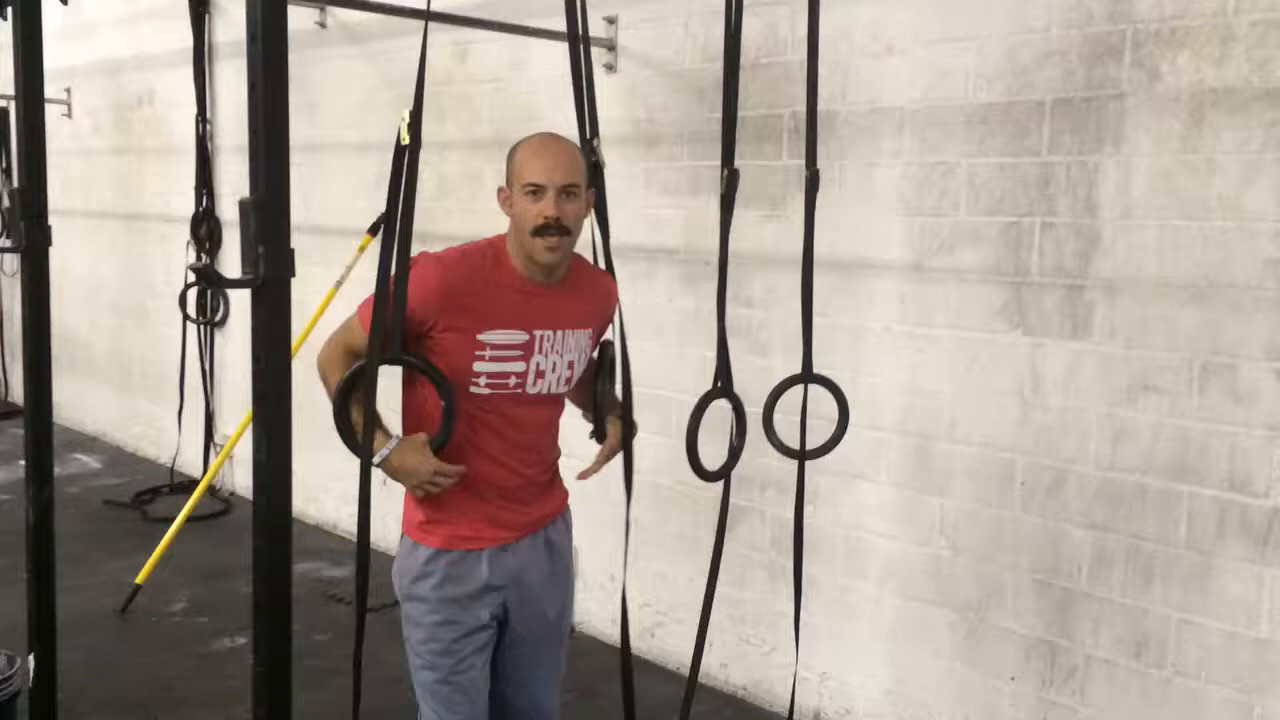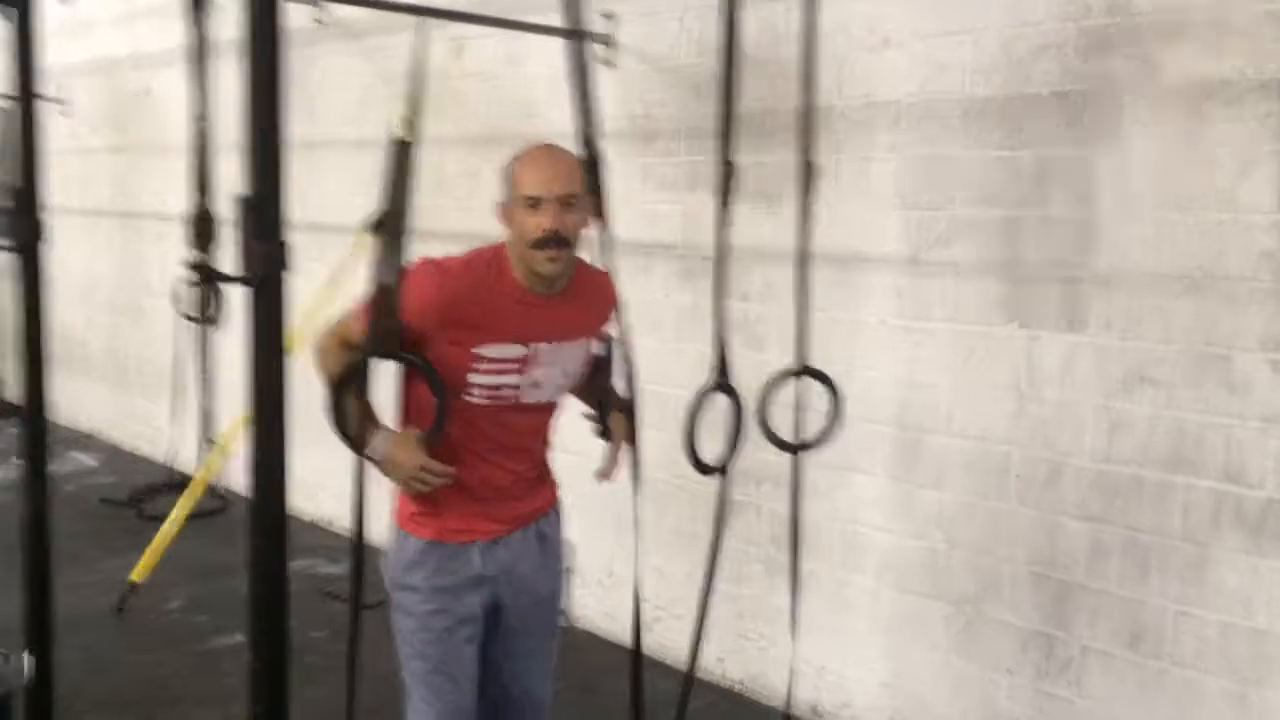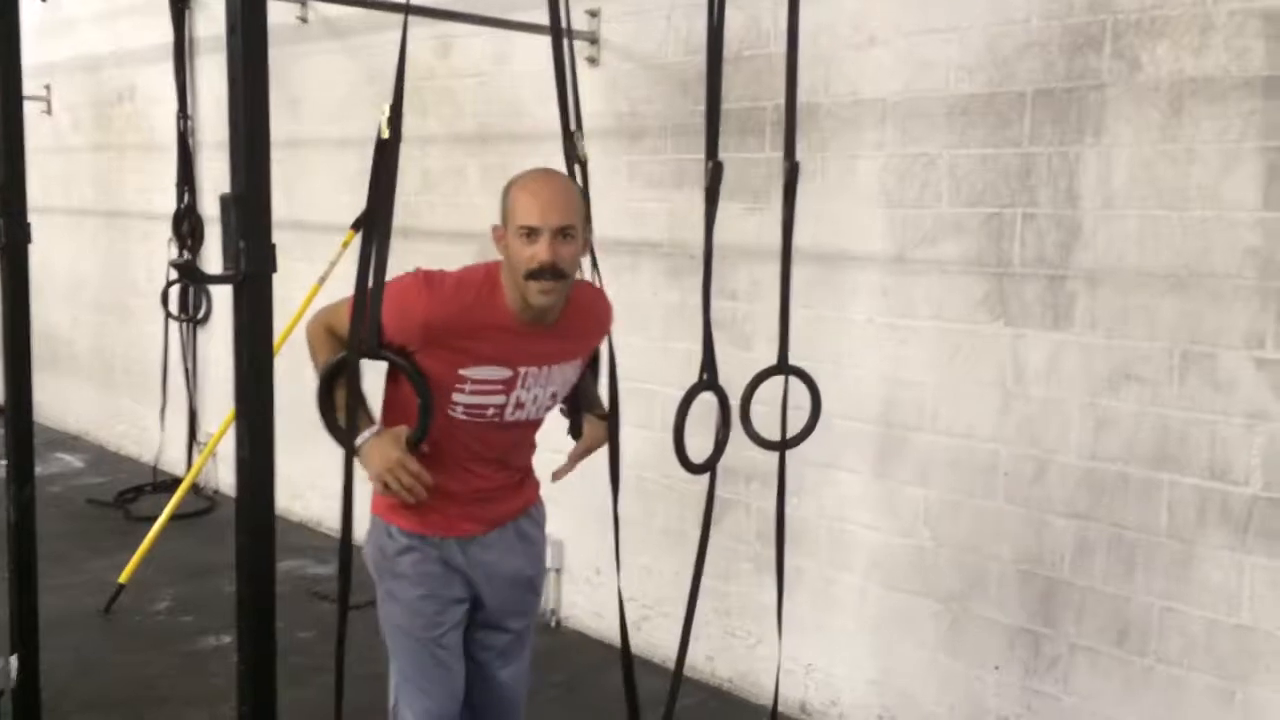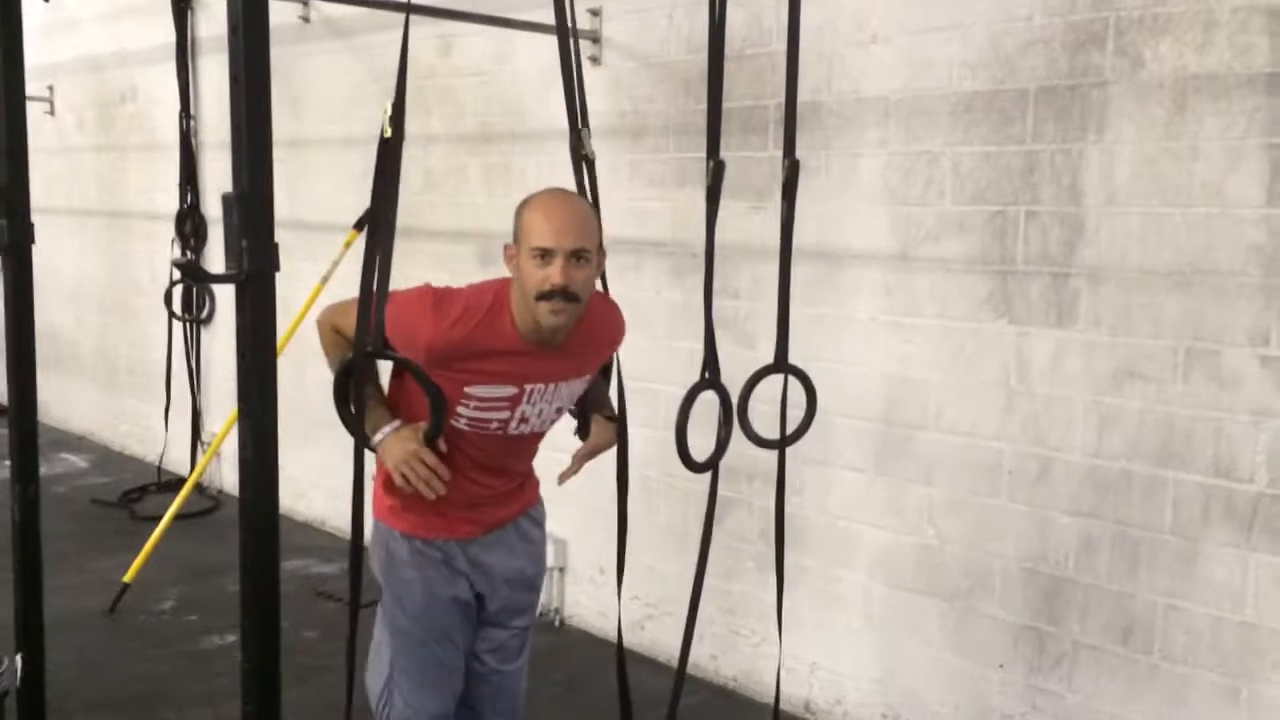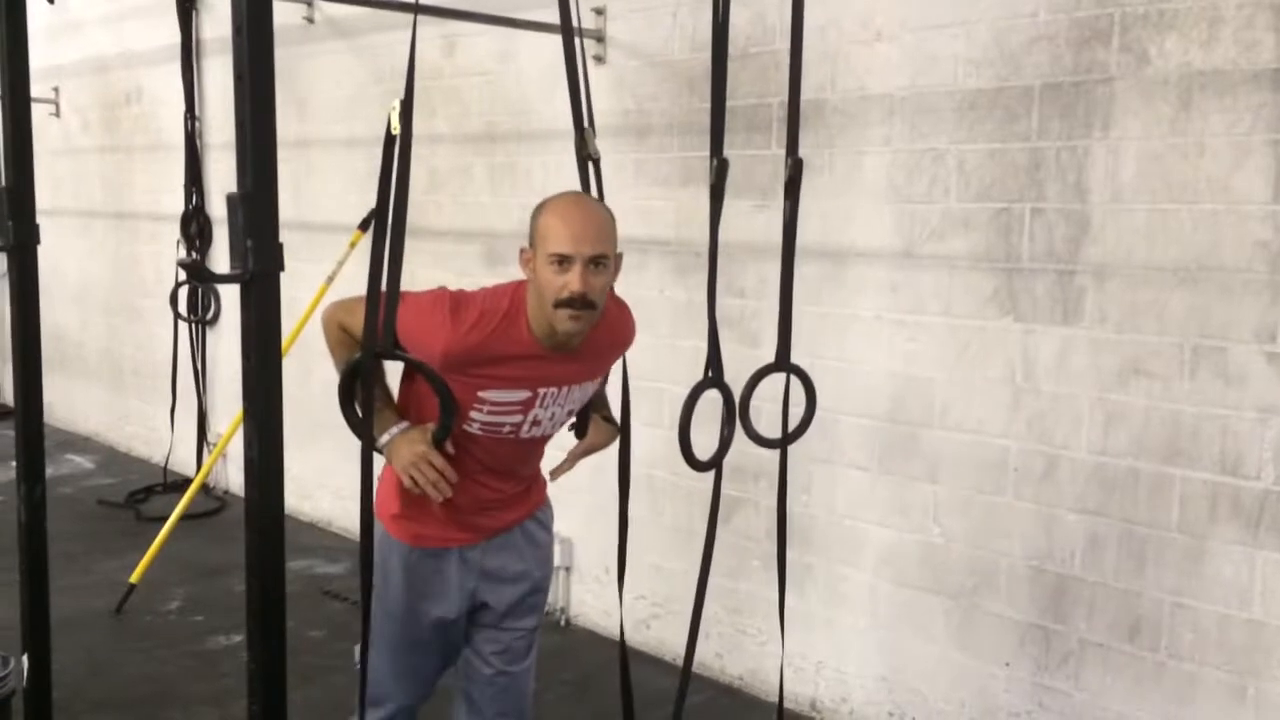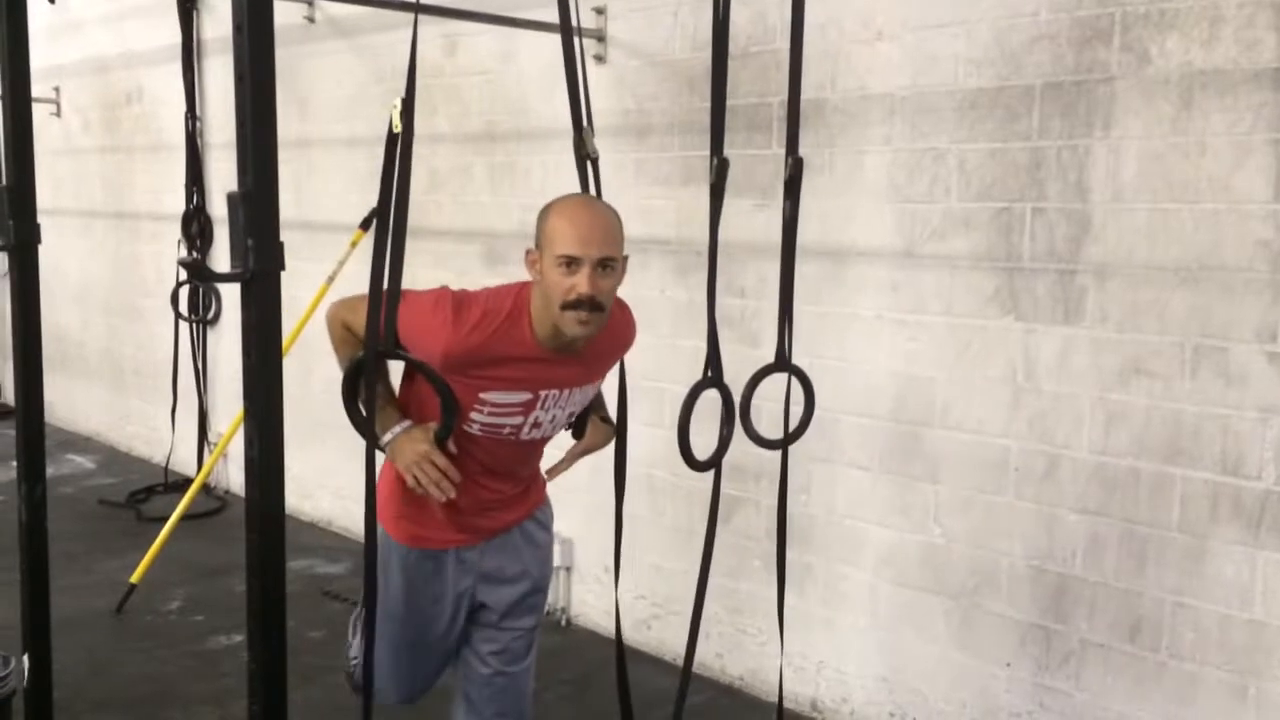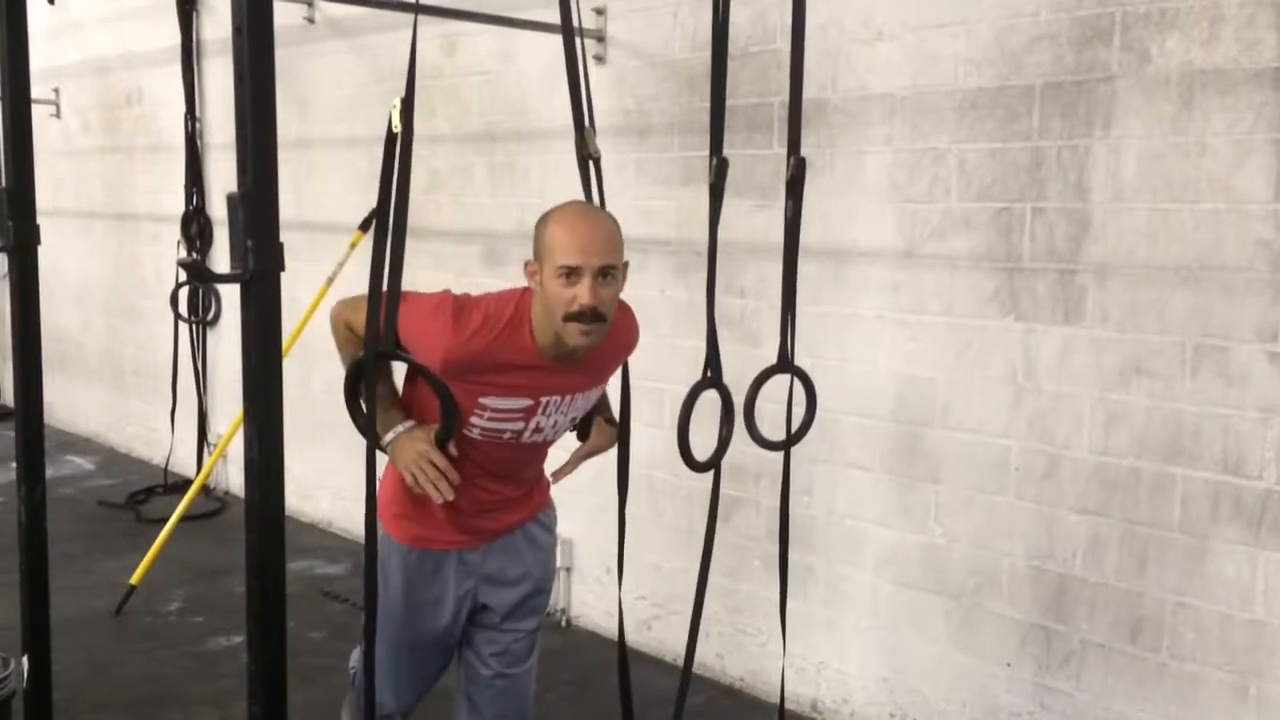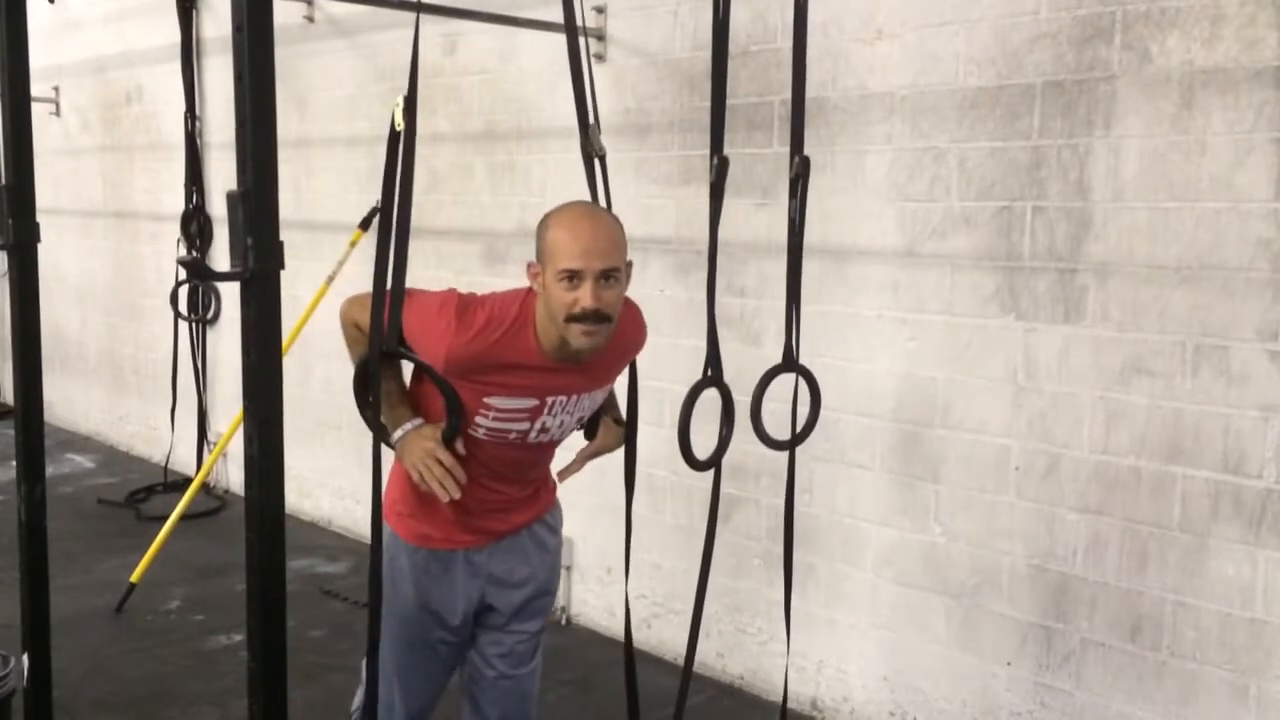
dt=0.2s
person 1, frame 1
left shoulder: (598, 292)
right shoulder: (441, 279)
right elbow: (337, 357)
left wrist: (610, 413)
right wrist: (385, 449)
left hip: (543, 536)
right hip: (449, 547)
person 1, frame 2
left shoulder: (597, 295)
right shoulder: (443, 287)
right elbow: (335, 346)
left wrist: (613, 407)
right wrist: (378, 442)
left hip: (532, 531)
right hip: (440, 542)
person 1, frame 3
left shoulder: (592, 312)
right shoulder: (434, 302)
right elbow: (325, 328)
left wrist: (594, 411)
right wrist: (365, 435)
left hip: (512, 527)
right hip: (419, 532)
person 1, frame 4
left shoulder: (605, 325)
right shoulder: (444, 320)
right elbow: (334, 323)
left wrist: (602, 414)
right wrist: (383, 429)
left hip: (512, 528)
right hip: (421, 530)
person 1, frame 5
left shoulder: (615, 327)
right shoulder: (459, 325)
right elbow: (340, 320)
left wrist: (602, 415)
right wrist: (390, 430)
left hip: (518, 531)
right hip: (424, 533)
person 1, frame 6
left shoulder: (616, 328)
right shoulder: (462, 326)
right elbow: (344, 318)
left wrist: (599, 416)
right wrist: (393, 429)
left hip: (517, 531)
right hip: (425, 531)
right knee: (398, 677)
right ankle: (376, 635)
person 1, frame 7
left shoulder: (619, 331)
right shoulder: (463, 330)
right elbow: (347, 316)
left wrist: (603, 417)
right wrist: (395, 428)
left hip: (521, 532)
right hip: (427, 533)
person 1, frame 8
left shoulder: (627, 331)
right shoulder: (467, 330)
right elbow: (357, 314)
left wrist: (611, 417)
right wrist: (403, 425)
left hip: (526, 533)
right hip: (432, 534)
